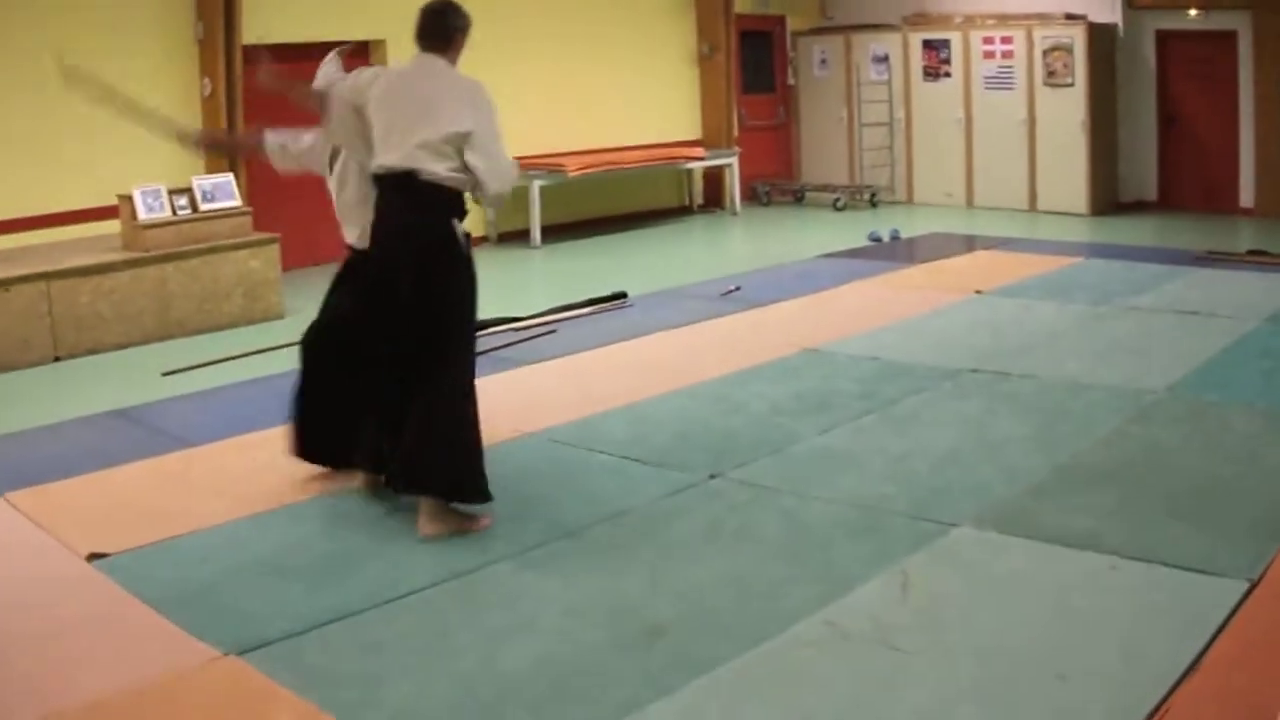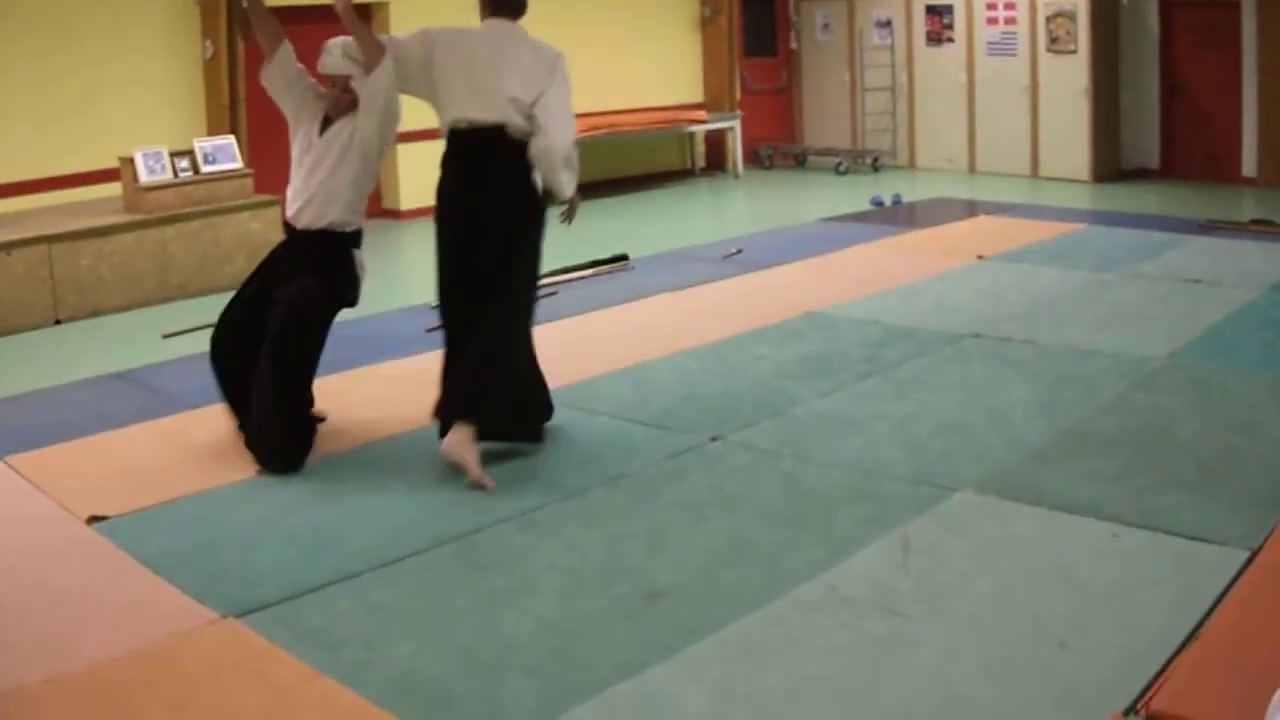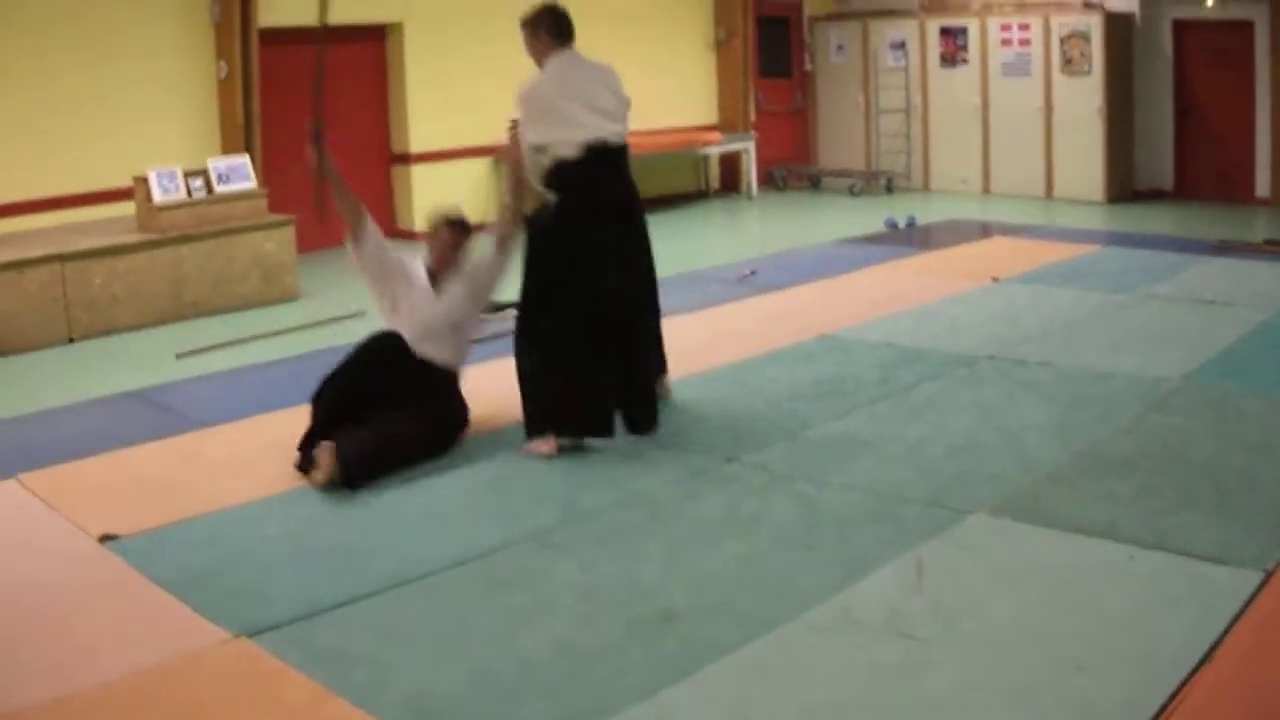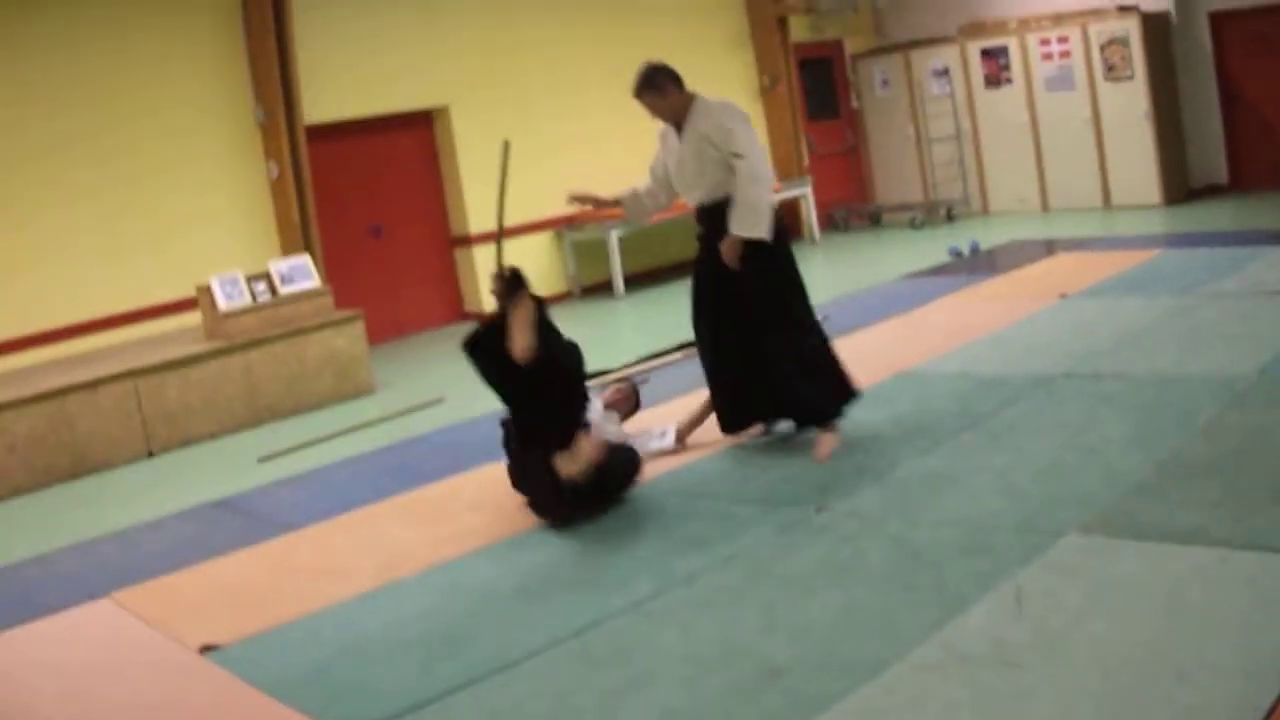
dt=0.5s
person 1, frame 1
left shoulder: (379, 83)
right shoulder: (466, 93)
left elbow: (331, 101)
right elbow: (496, 177)
right wrist: (467, 178)
left hip: (388, 223)
right hip: (434, 227)
left knee: (393, 350)
right knee: (444, 360)
left ankle: (392, 465)
right ankle: (436, 503)
person 1, frame 2
left shoulder: (446, 43)
right shoulder: (545, 58)
left elbow: (381, 54)
right elbow: (554, 138)
right wrist: (566, 189)
left hip: (459, 178)
right hip: (509, 181)
left knee: (468, 301)
right knee: (504, 303)
left ankle: (520, 413)
right ankle: (464, 427)
person 1, frame 3
left shoulder: (537, 90)
right shoulder: (605, 76)
left elbow: (534, 161)
left hip: (573, 202)
right hip: (620, 193)
left knee: (548, 313)
right knee: (630, 295)
left ankle: (554, 427)
right ankle: (650, 382)
person 1, frame 4
left shoulder: (721, 117)
right shoulder: (670, 137)
left elbow: (755, 174)
right elbow: (660, 191)
left wrist: (738, 235)
right wrist: (607, 202)
left hip: (751, 228)
right hip: (715, 233)
left knee: (781, 322)
right knee: (721, 330)
left ankle: (822, 418)
right ankle: (759, 413)
person 2, frame 1
right shoulder: (326, 144)
right elbow: (268, 144)
right wrist: (210, 140)
right hip: (362, 263)
left knee: (328, 347)
right knee: (336, 351)
person 2, frame 2
left shoulder: (372, 124)
right shoulder: (307, 107)
left elbow: (382, 67)
right elbow: (274, 48)
left hip: (331, 256)
right hip: (294, 246)
left knee: (286, 344)
right knee: (235, 330)
left ankle: (279, 448)
right ankle: (267, 421)
person 2, frame 3
left shoulder: (471, 286)
right shoulder: (403, 274)
left elbow: (505, 236)
right elbow: (359, 229)
left wrist: (517, 180)
right wrist: (329, 173)
left hip: (434, 382)
right hip: (393, 368)
right knee: (381, 350)
left ankle: (342, 458)
person 2, frame 4
left shoulder: (617, 438)
right shoulder: (578, 401)
left elbow: (675, 436)
right wrist: (503, 299)
left knee: (626, 459)
left ankle: (573, 467)
